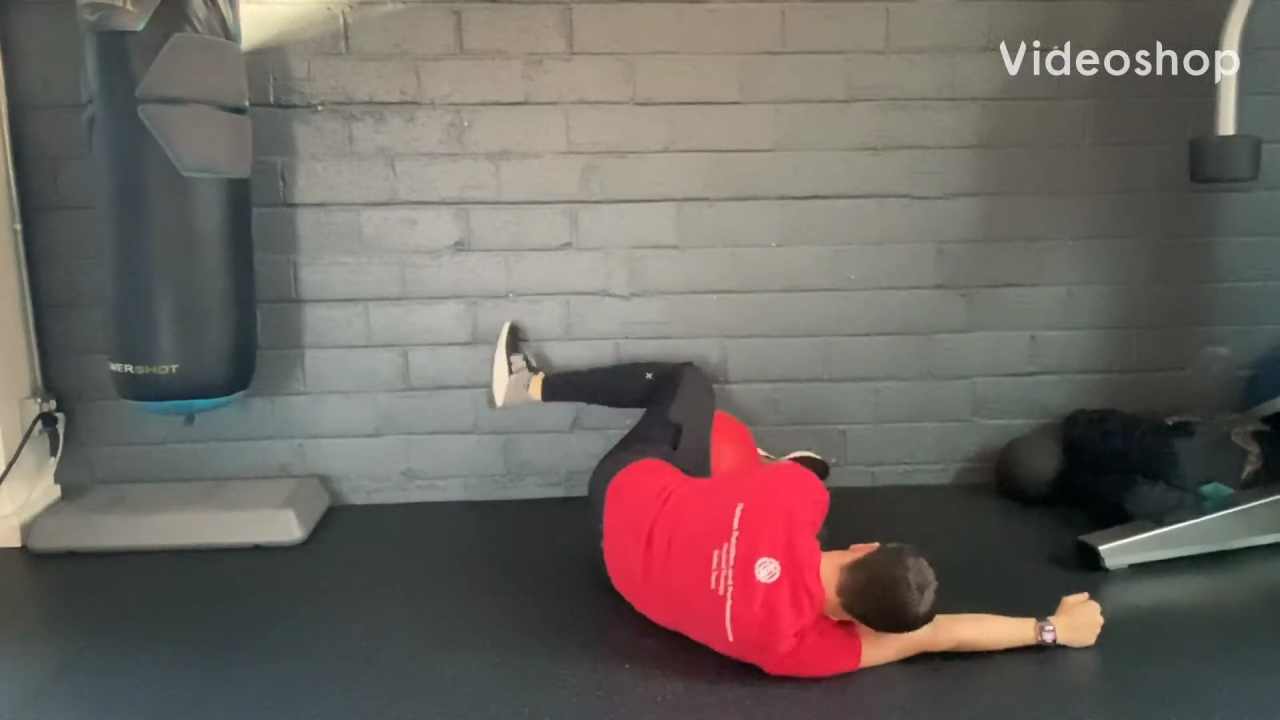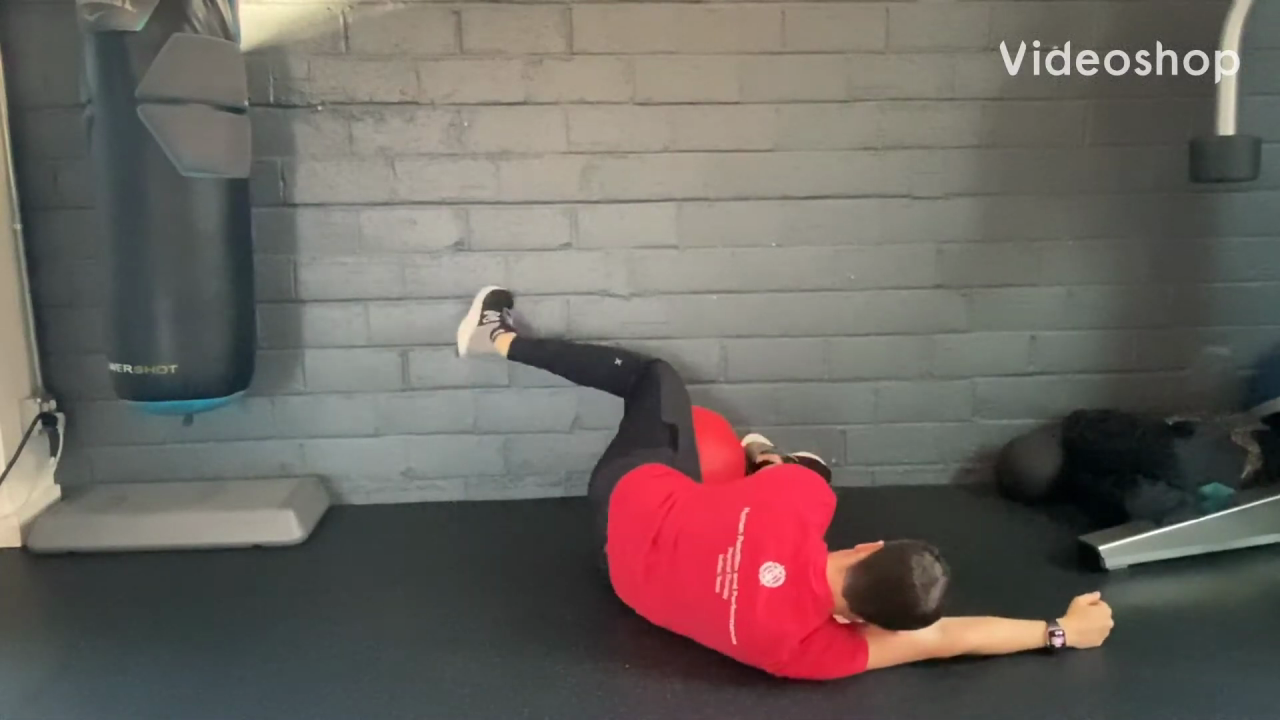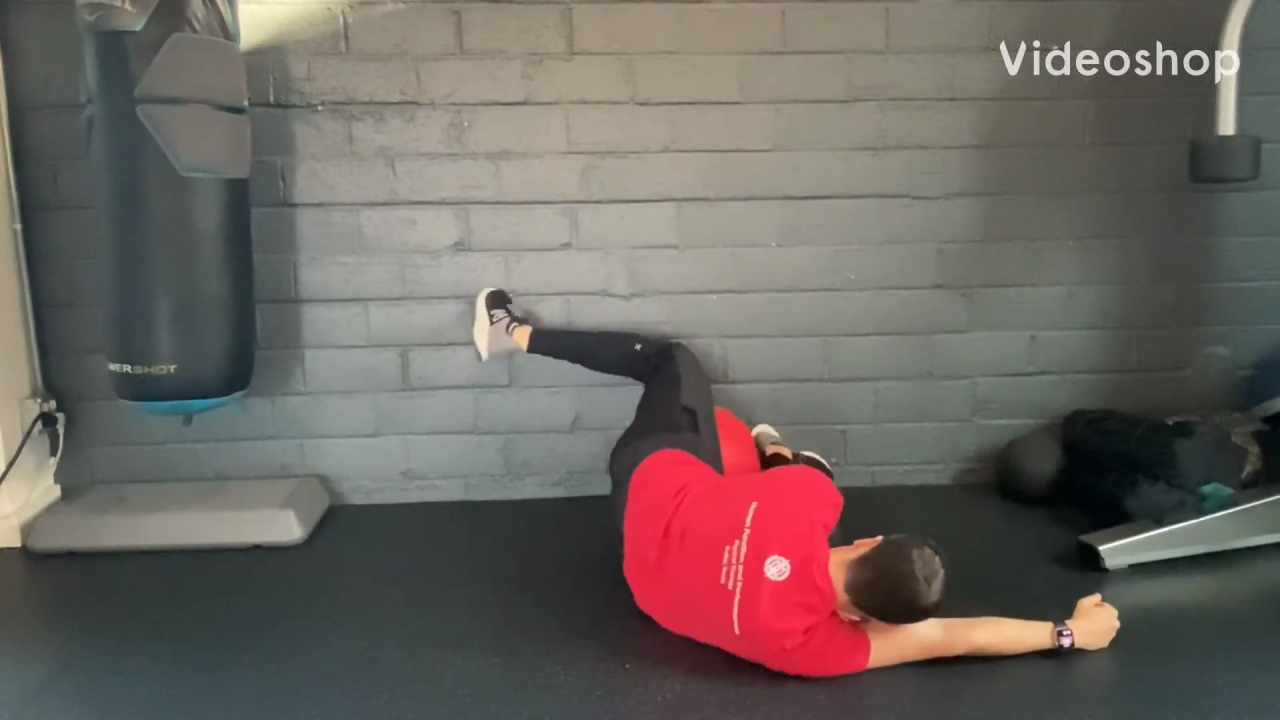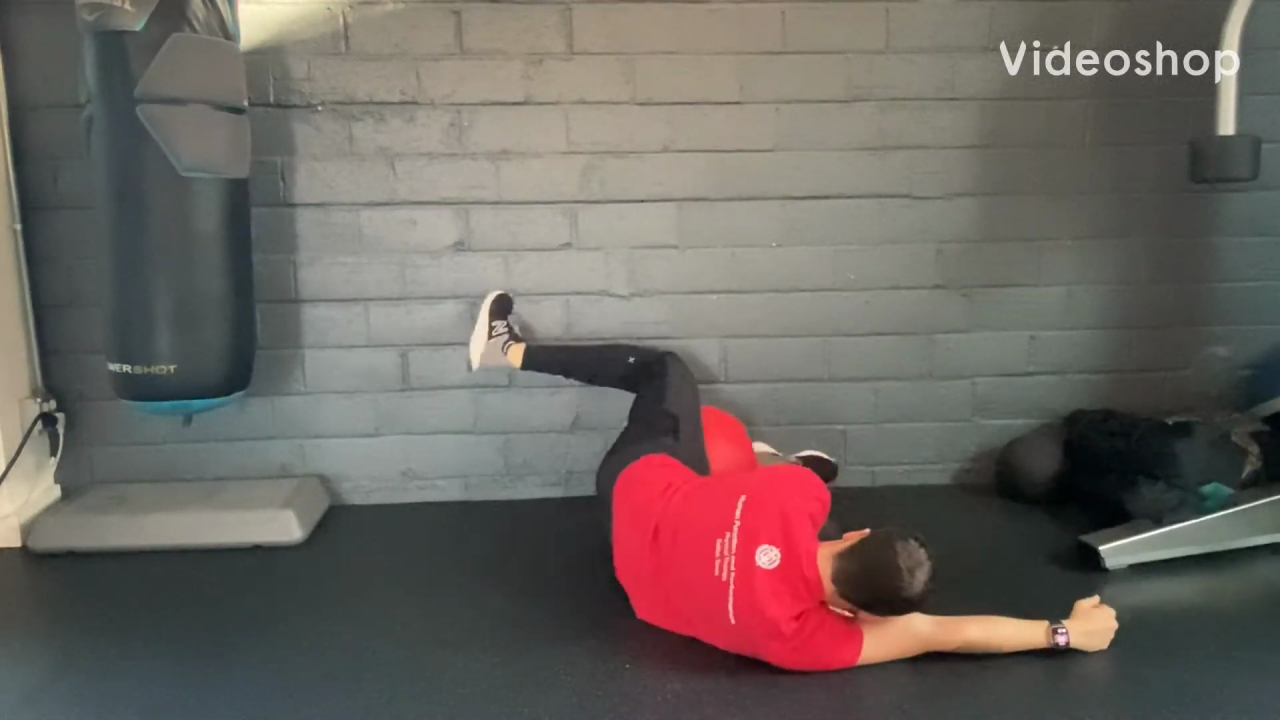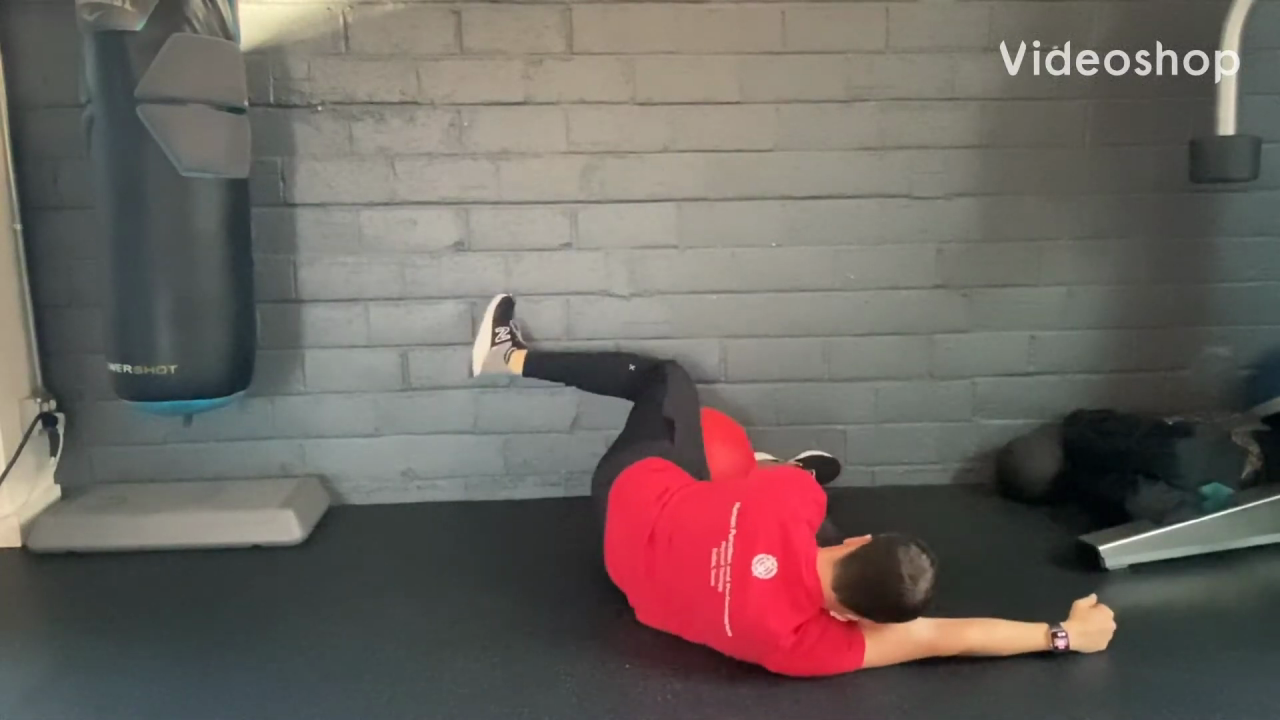
dt=0.3s
person 1, frame 1
left shoulder: (791, 493)
right shoulder: (794, 648)
right elbow: (940, 637)
right wrist: (1055, 628)
left hip: (632, 491)
right hip: (637, 523)
left knee: (685, 379)
left ankle: (525, 381)
person 1, frame 2
left shoulder: (798, 497)
right shoulder: (801, 650)
right elbow: (945, 642)
right wrist: (1062, 631)
left hip: (636, 491)
left knee: (655, 376)
left ankle: (502, 340)
person 1, frame 3
left shoulder: (808, 498)
right shoulder: (803, 644)
right elbow: (952, 640)
right wrist: (1071, 632)
left hip: (657, 477)
left knee: (673, 359)
left ankle: (516, 334)
person 1, frame 4
left shoulder: (793, 494)
right shoulder: (798, 637)
right elbow: (945, 636)
right wrist: (1068, 633)
left hip: (642, 482)
left knee: (665, 368)
left ankle: (510, 351)
person 1, frame 5
left shoulder: (792, 493)
right shoulder: (797, 644)
right elbow: (946, 638)
right wrist: (1067, 633)
left hip: (637, 486)
right hip: (640, 523)
left knee: (666, 377)
left ankle: (511, 356)
